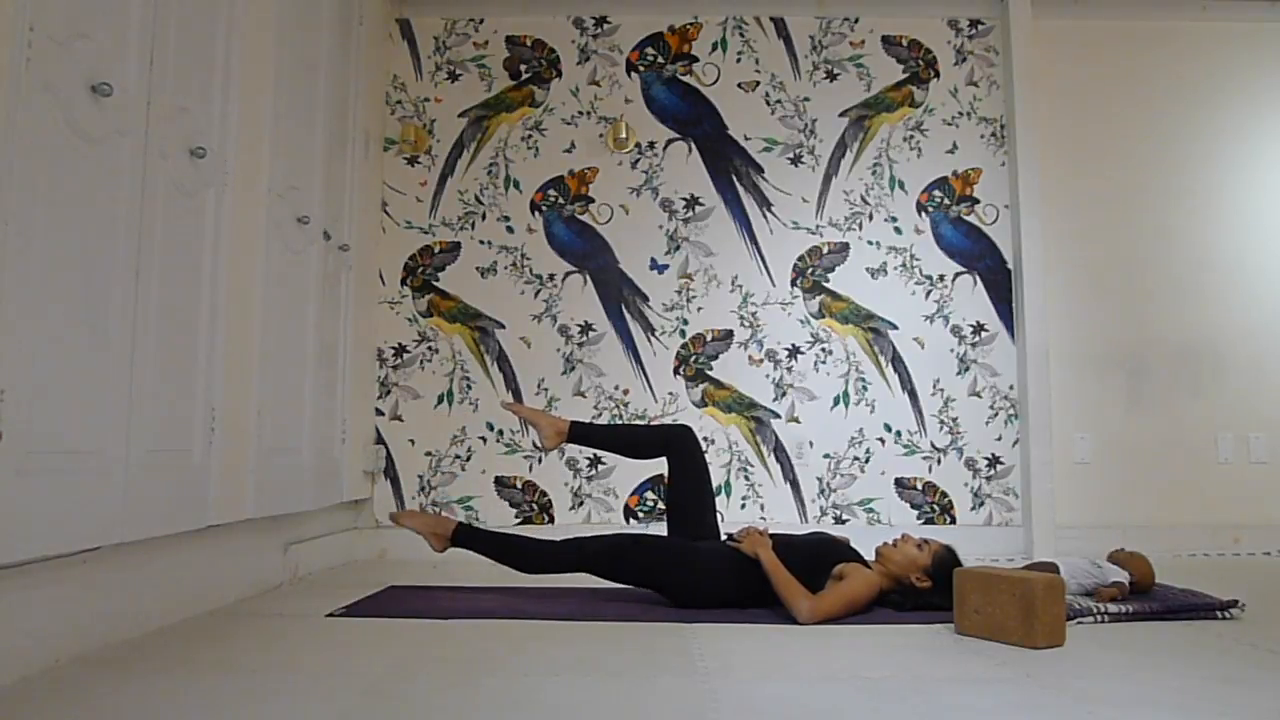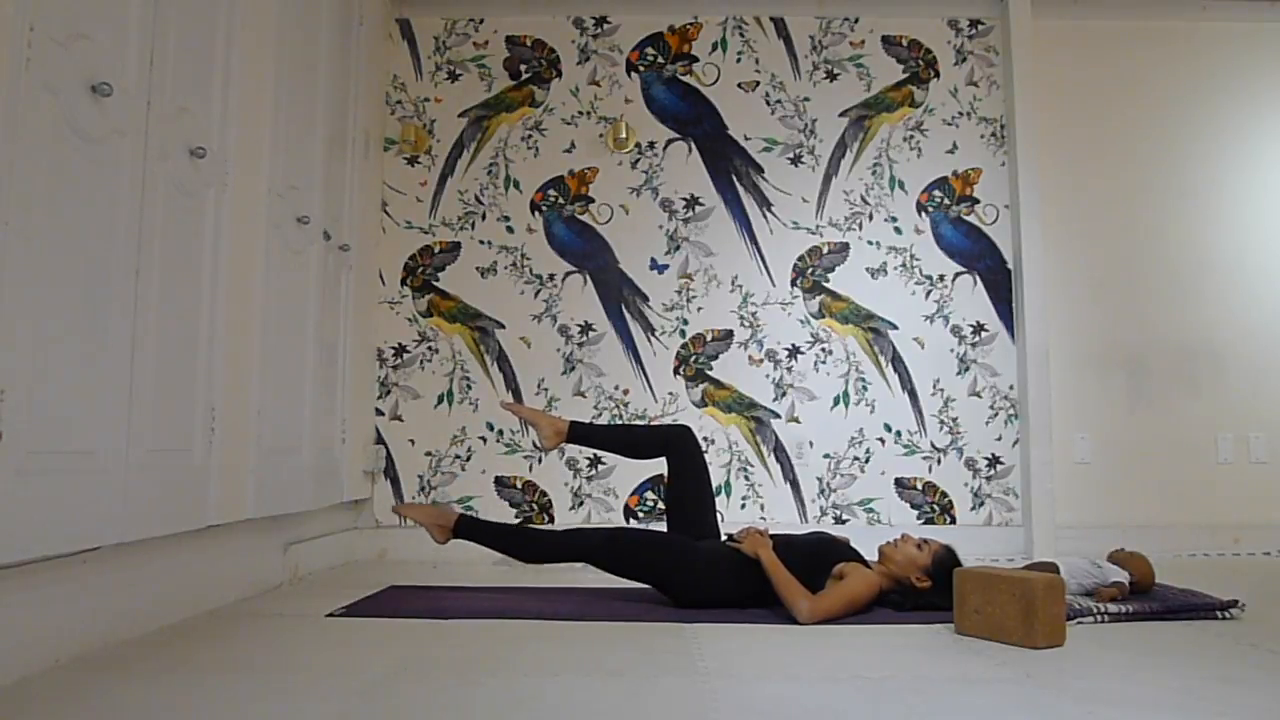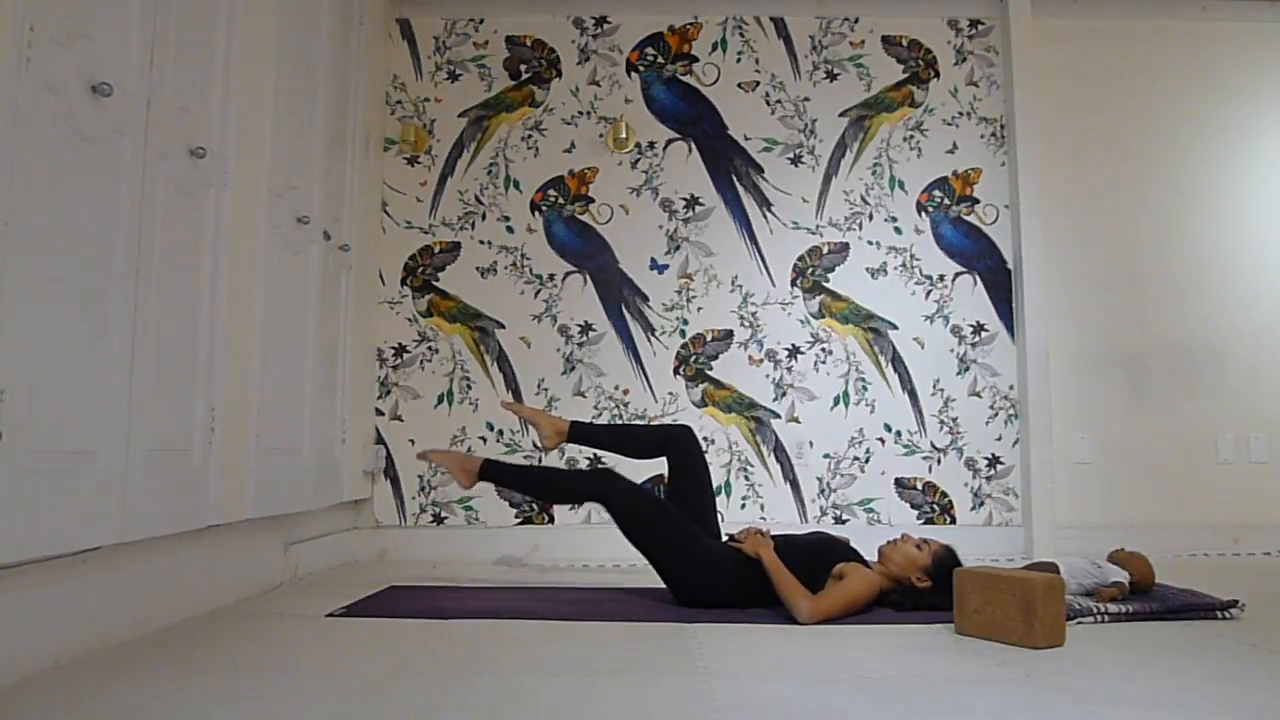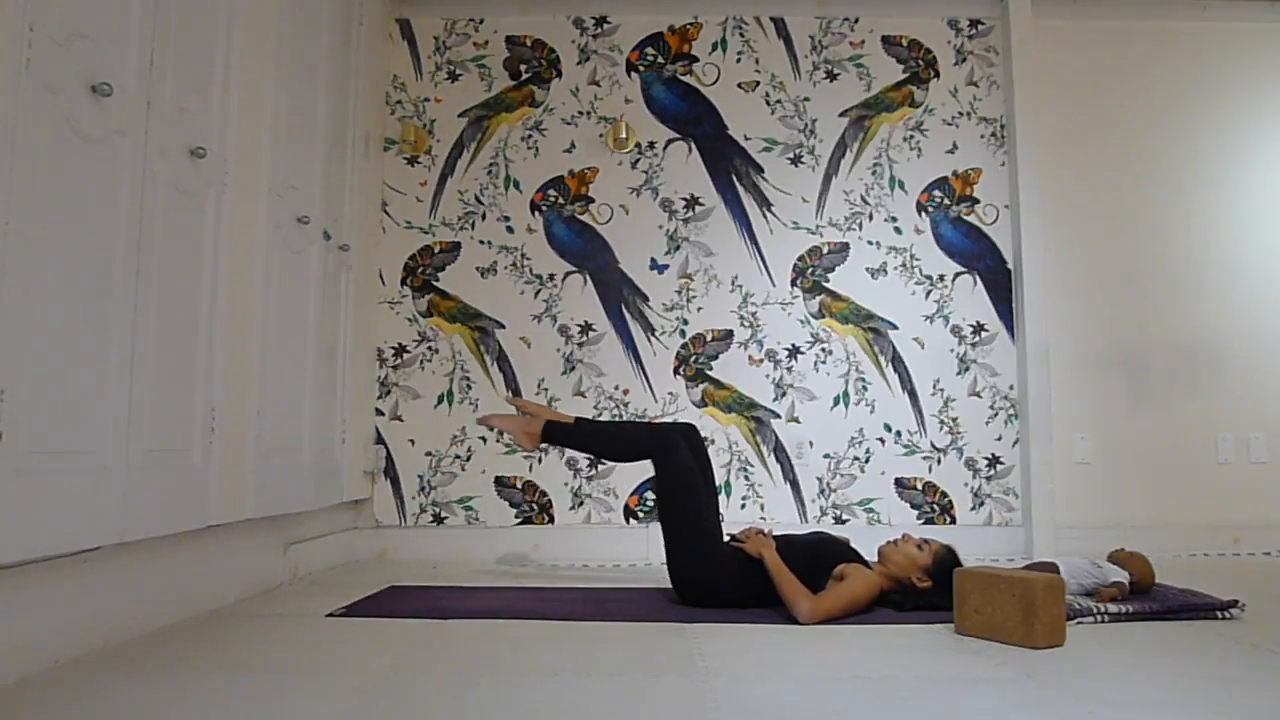
dt=0.5s
person 1, frame 1
left shoulder: (866, 585)
right shoulder: (855, 562)
left elbow: (807, 609)
left wrist: (763, 552)
right wrist: (758, 539)
left hip: (708, 577)
right hip: (712, 552)
left knee: (575, 552)
right knee: (679, 438)
left ankle: (454, 533)
right ankle: (565, 430)
person 1, frame 2
left shoulder: (865, 586)
right shoulder: (856, 563)
left elbow: (807, 609)
left wrist: (763, 553)
right wrist: (762, 537)
left hip: (709, 578)
right hip: (711, 554)
left knee: (583, 542)
right knee: (678, 438)
left ankle: (456, 525)
right ankle: (563, 431)
person 1, frame 3
left shoulder: (866, 586)
right shoulder: (856, 566)
left elbow: (806, 608)
left wrist: (764, 552)
right wrist: (761, 539)
left hip: (711, 577)
right hip: (716, 558)
left knee: (605, 483)
right knee: (679, 438)
left ankle: (482, 470)
right ankle: (565, 431)
person 1, frame 4
left shoulder: (866, 586)
right shoulder: (856, 567)
left elbow: (808, 609)
left wrist: (767, 552)
right wrist: (763, 539)
left hip: (711, 576)
right hip: (717, 564)
left knee: (666, 446)
right knee: (684, 437)
left ankle: (544, 432)
right ankle: (560, 425)
